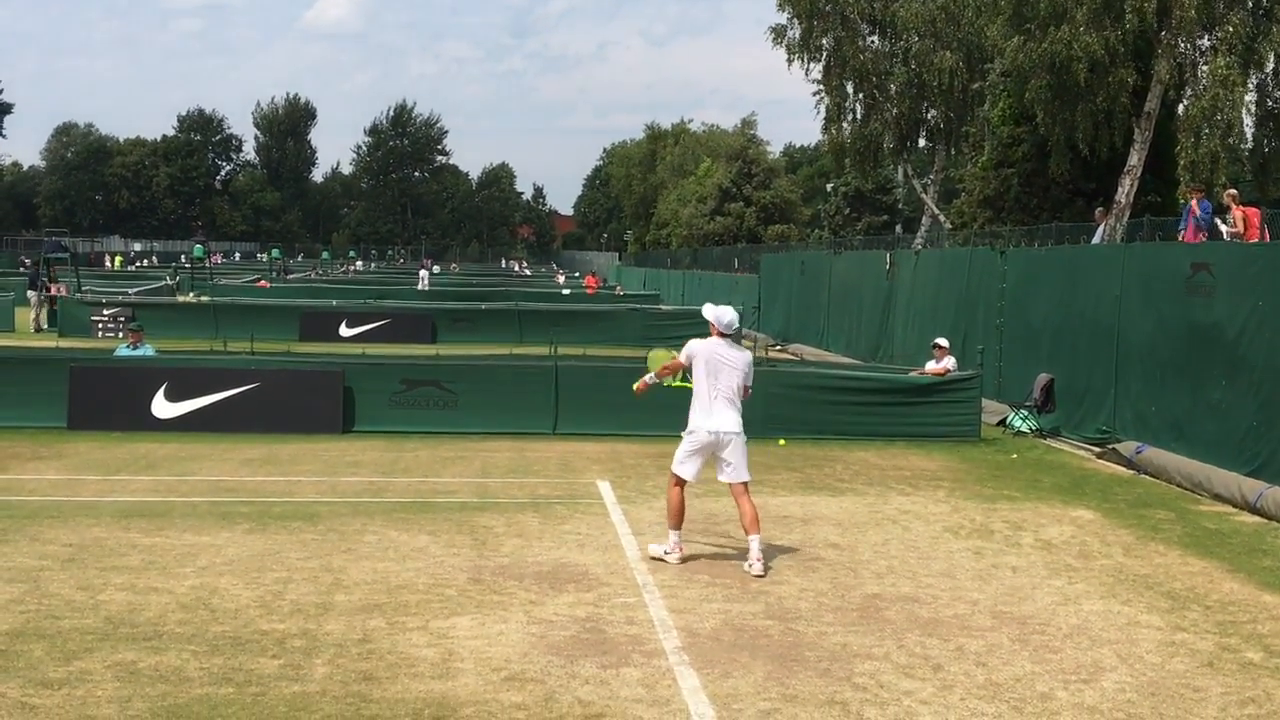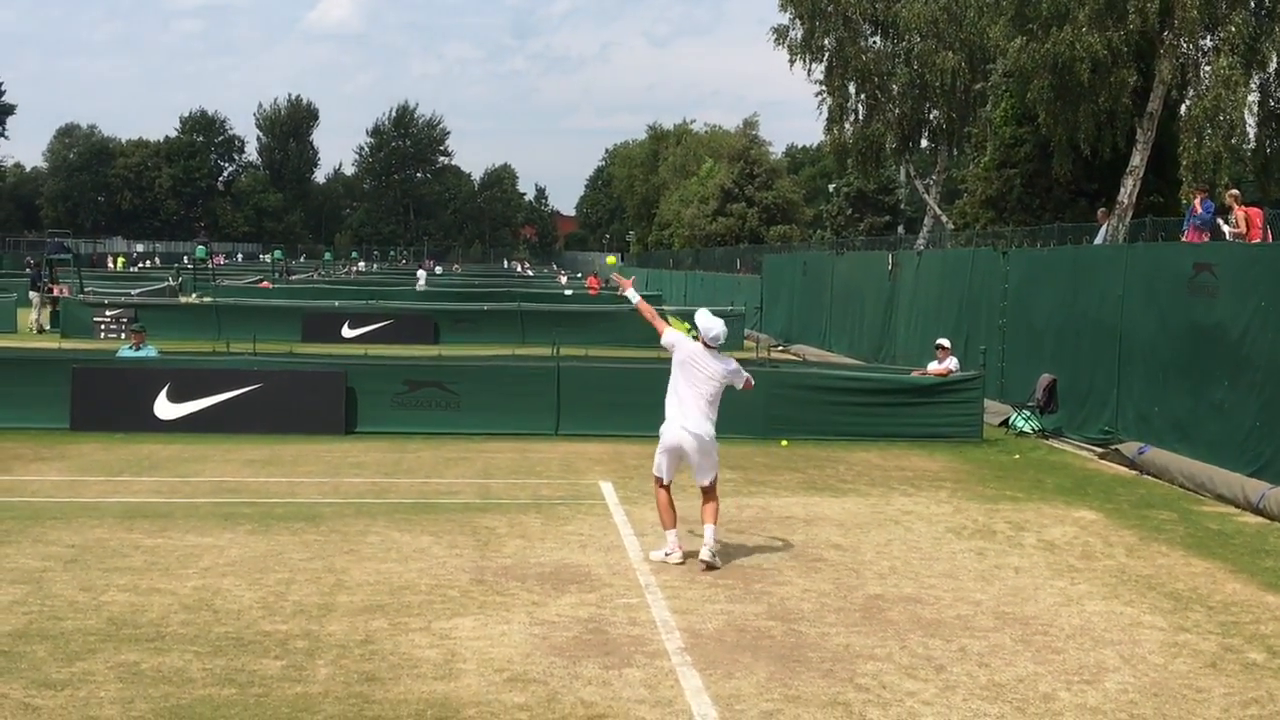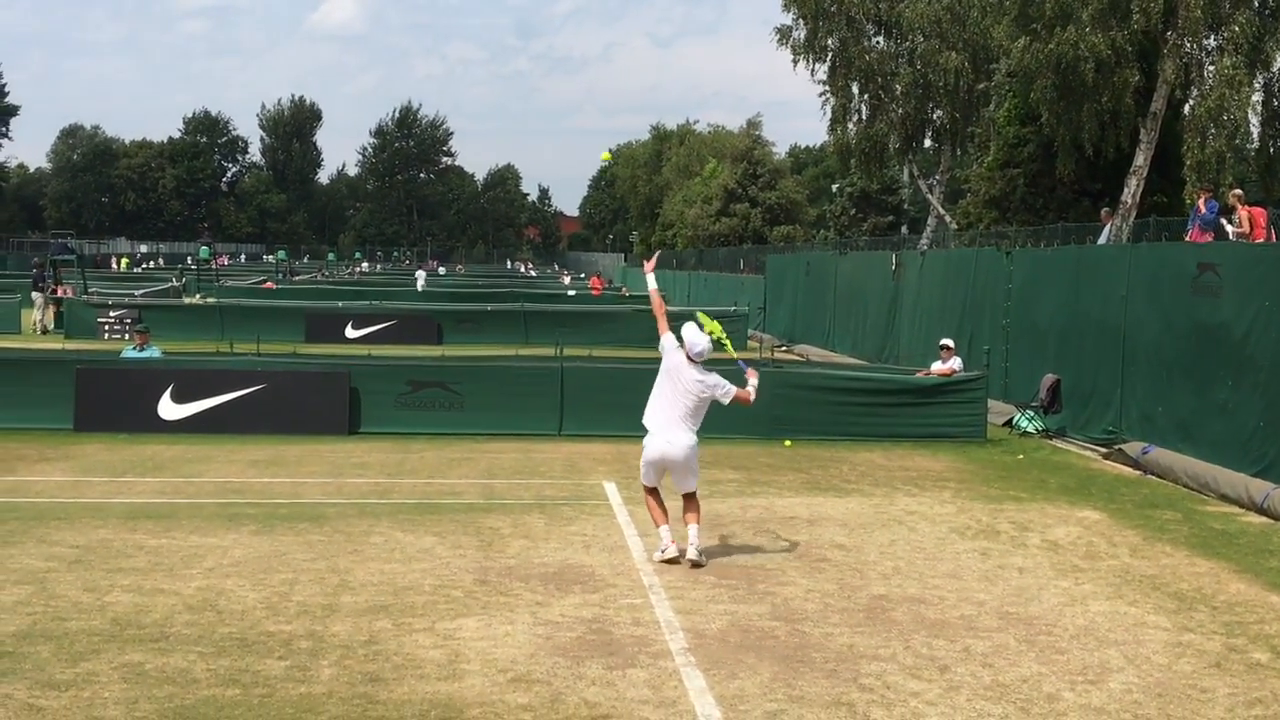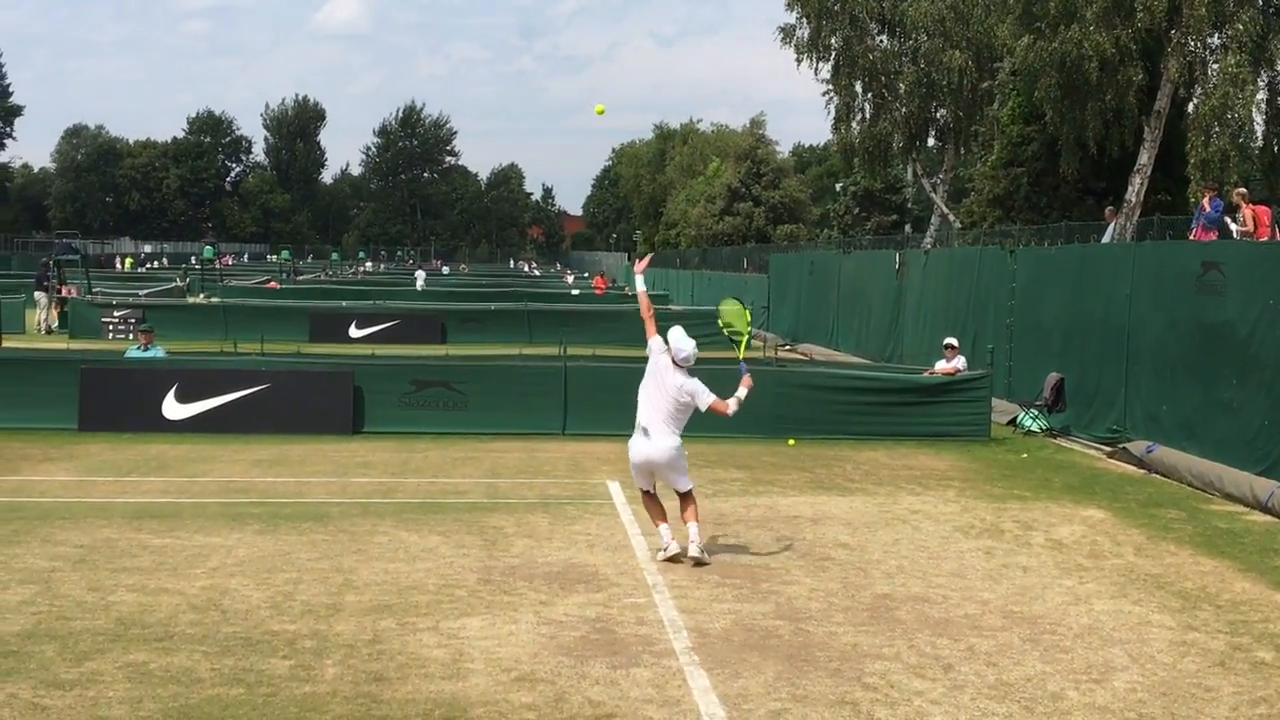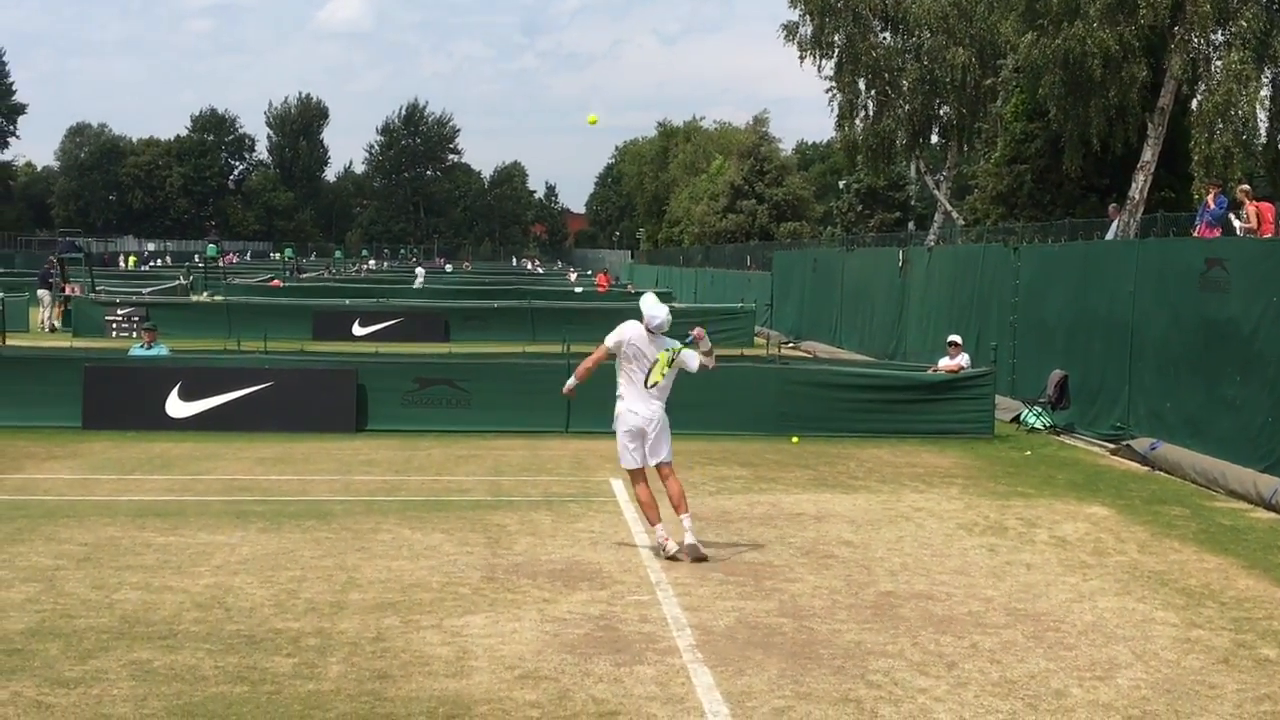
dt=0.2s
person 1, frame 1
left shoulder: (697, 347)
right shoulder: (746, 357)
left elbow: (670, 369)
left wrist: (648, 379)
left hip: (701, 430)
right hip: (732, 431)
left knee: (676, 484)
right knee: (742, 494)
left ankle: (673, 547)
right ankle: (755, 557)
person 1, frame 2
left shoulder: (683, 346)
right shoulder: (728, 366)
left elbow: (654, 318)
right elbow: (748, 384)
left wrist: (629, 291)
left hip: (674, 433)
right hip: (703, 437)
left knee: (662, 486)
right knee: (709, 493)
left ankle: (672, 547)
right ankle: (709, 546)
person 1, frame 3
left shoulder: (672, 357)
right shoulder: (710, 381)
left elbow: (659, 312)
right elbow: (748, 398)
left wrist: (650, 276)
right wrist: (753, 379)
left hip: (656, 444)
right hip: (684, 448)
left knee: (651, 492)
right knee: (689, 496)
left ankle: (667, 543)
right ankle: (694, 544)
person 1, frame 4
left shoulder: (658, 359)
right shoulder: (692, 386)
left elbow: (647, 316)
right elbow: (726, 410)
left wrist: (639, 277)
right wrist: (743, 389)
left hip: (640, 447)
right hip: (668, 450)
left knee: (648, 493)
right knee: (686, 496)
left ankle: (668, 541)
right ankle: (694, 542)
person 1, frame 5
left shoulder: (629, 331)
right shoulder: (674, 350)
left elbow: (592, 363)
right elbow: (708, 363)
left wrist: (571, 383)
right wrist: (704, 340)
left hip: (628, 417)
right hip: (655, 417)
left knee: (639, 479)
right knee: (667, 473)
left ankle: (665, 540)
right ankle: (688, 534)
